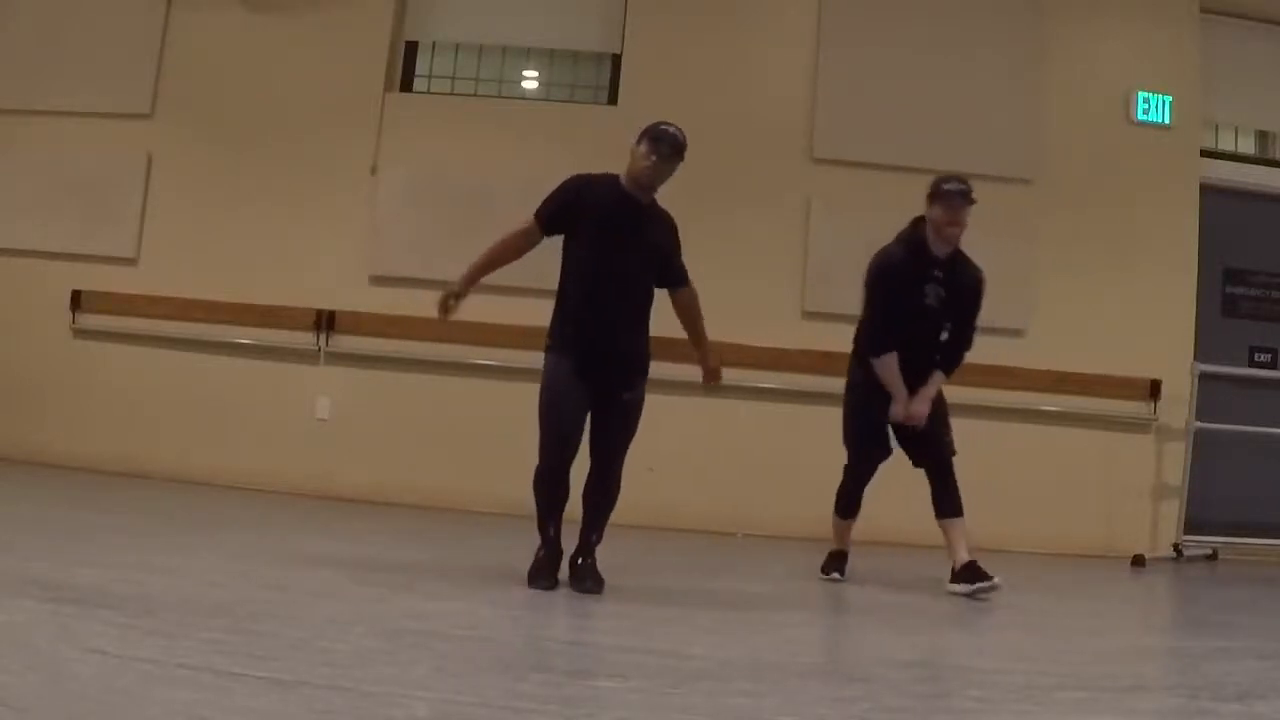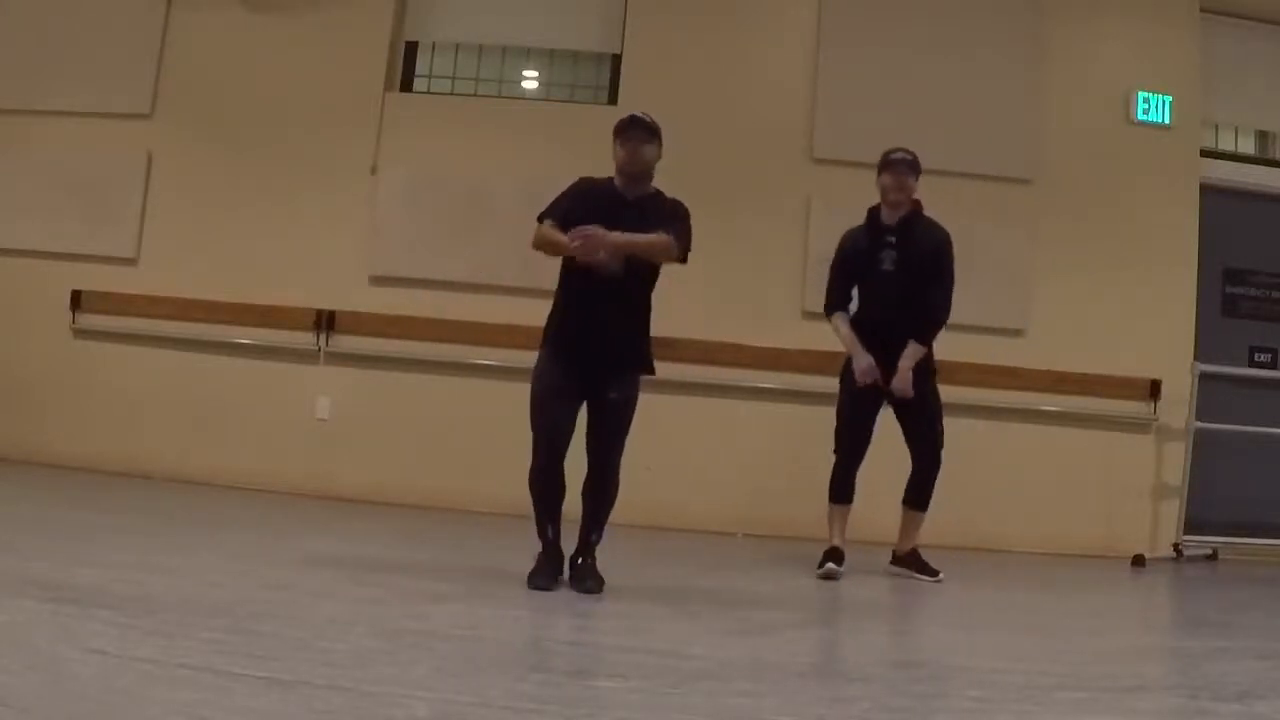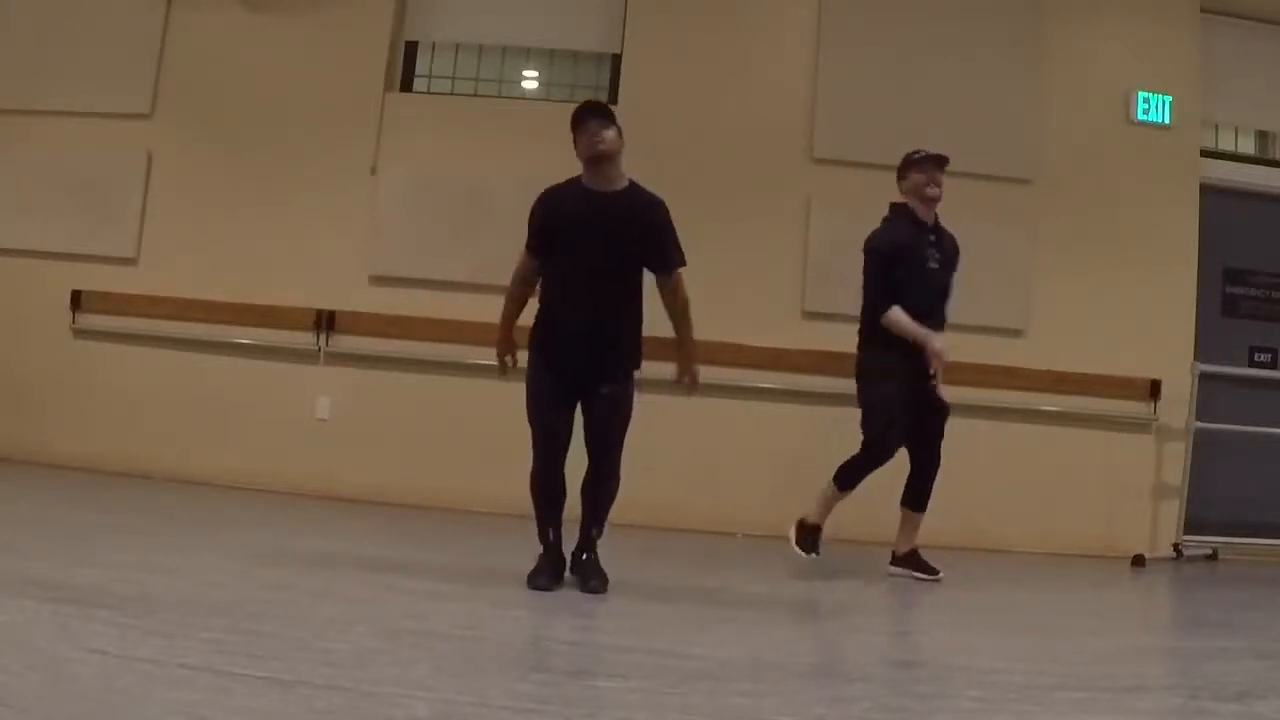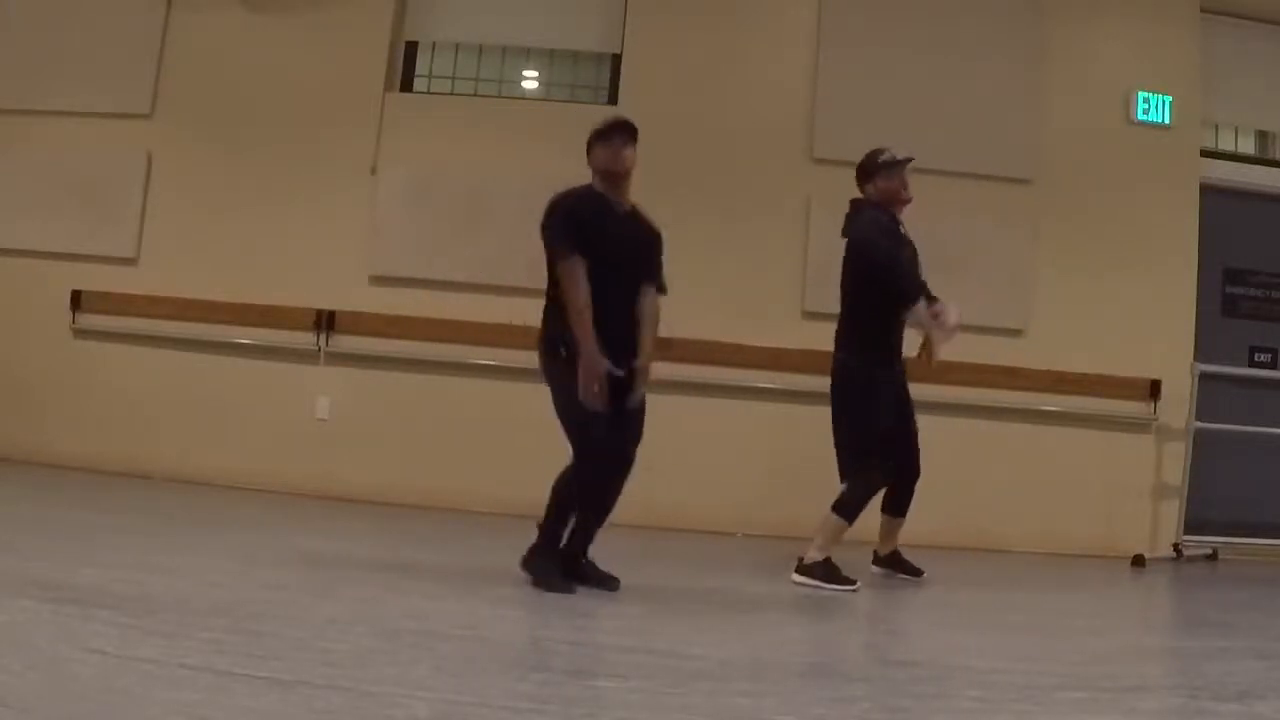
dt=0.5s
person 1, frame 1
left shoulder: (663, 227)
right shoulder: (583, 192)
left elbow: (681, 290)
right elbow: (526, 236)
left wrist: (704, 352)
right wrist: (467, 280)
left hip: (628, 362)
right hip: (570, 351)
left knee: (608, 464)
right knee: (556, 453)
left ankle: (585, 557)
right ankle: (547, 549)
person 1, frame 2
left shoulder: (670, 212)
right shoulder: (585, 193)
left elbow: (666, 248)
right elbow: (542, 236)
left wrist: (612, 239)
right wrist: (577, 247)
left hip: (622, 356)
right hip: (563, 346)
left knee: (605, 461)
right knee: (547, 451)
left ankle: (586, 556)
right ankle: (550, 551)
person 1, frame 3
left shoulder: (648, 209)
right shoulder: (555, 201)
left elbow: (671, 280)
right elbow: (529, 268)
left wrist: (686, 349)
right wrist: (505, 328)
left hip: (614, 358)
right hip: (552, 353)
left knee: (605, 458)
right knee: (548, 456)
left ankle: (586, 552)
right ankle: (550, 552)
person 1, frame 4
left shoulder: (644, 230)
right shoulder: (570, 208)
left elbow: (648, 297)
right elbow: (573, 279)
left wrist: (645, 358)
right wrist: (588, 352)
left hip: (620, 360)
right hip: (570, 353)
left knee: (617, 463)
right knee: (593, 453)
left ankle: (575, 554)
right ankle: (545, 548)
person 2, frame 1
left shoulder: (968, 277)
right shoulder: (891, 262)
left elbow: (958, 345)
right elbow: (875, 337)
left wrist: (923, 397)
right wrist: (898, 397)
left hip: (924, 382)
right hip: (870, 381)
left knee: (942, 466)
right knee: (861, 466)
left ankle: (963, 566)
right ankle: (838, 552)
person 2, frame 2
left shoulder: (934, 239)
right shoulder: (856, 240)
left elbow: (936, 312)
right elbow: (835, 305)
left wrist: (906, 367)
right wrist: (857, 354)
left hip: (915, 364)
right hip: (864, 361)
left knee: (928, 454)
right knee: (848, 452)
left ankle: (905, 551)
right ankle: (835, 547)
person 2, frame 3
left shoulder: (947, 243)
right shoulder: (889, 236)
right elbow: (879, 304)
left wrist: (935, 353)
right wrist: (926, 337)
left hip: (918, 365)
right hip: (882, 359)
left knee: (927, 458)
right knee: (880, 445)
left ankle: (904, 551)
right ankle: (811, 522)
person 2, frame 4
left shoulder: (893, 233)
right shoulder: (872, 230)
left elbow: (908, 297)
right elbow: (902, 293)
left wrist: (938, 316)
right wrist: (934, 326)
left hip: (884, 367)
right hip: (863, 368)
left knee: (906, 465)
right knee: (869, 469)
left ankle: (887, 552)
right ankle: (814, 559)
